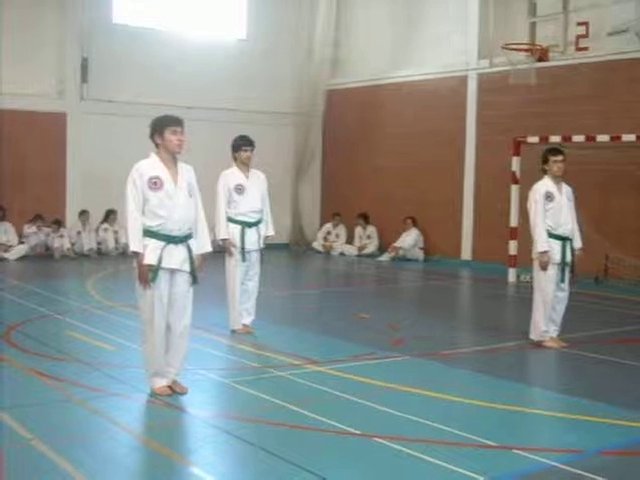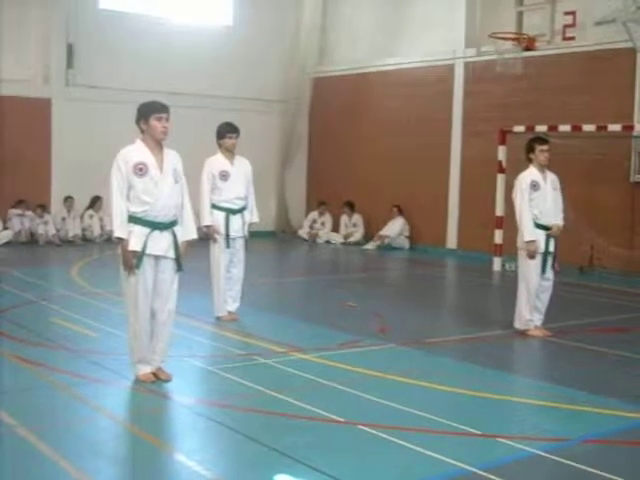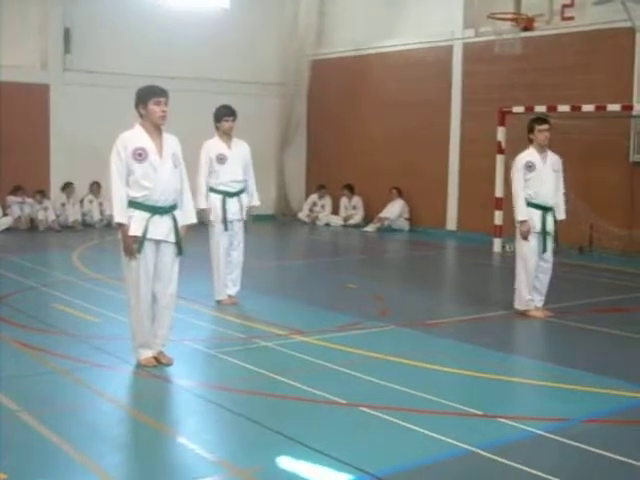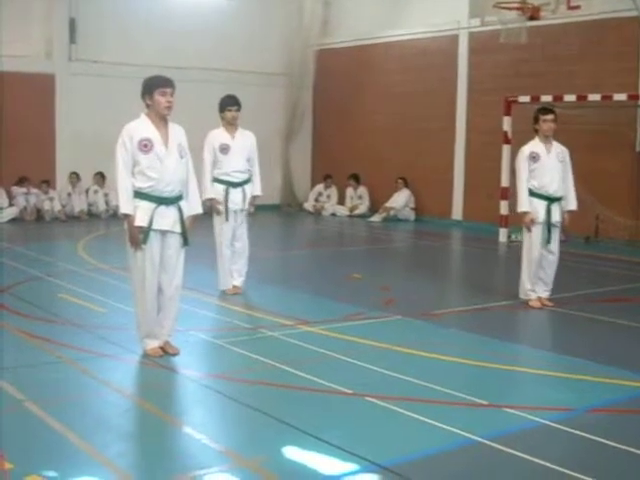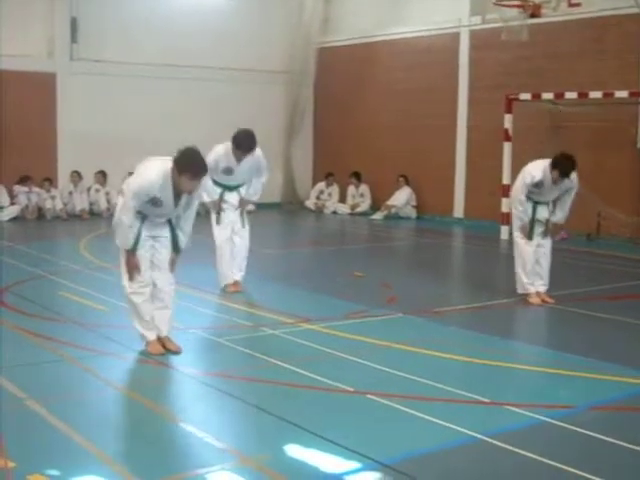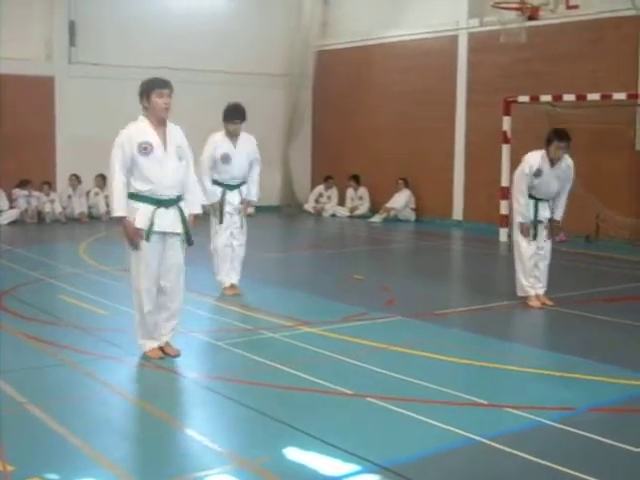
dt=0.7s
person 1, frame 1
left shoulder: (188, 171)
right shoulder: (142, 170)
left elbow: (197, 212)
right elbow: (134, 214)
left wrist: (199, 252)
right wrist: (140, 257)
left hip: (183, 252)
right hip: (155, 252)
left knee: (181, 318)
right knee: (156, 318)
left ankle: (172, 375)
right ankle: (158, 377)
person 1, frame 2
left shoulder: (174, 158)
right shoulder: (127, 156)
left elbow: (183, 199)
right elbow: (119, 200)
left wrist: (185, 238)
right wrist: (124, 242)
left hip: (168, 239)
right hip: (140, 238)
left knee: (165, 305)
right knee: (140, 304)
left ankle: (156, 361)
right ankle: (142, 364)
person 1, frame 3
left shoulder: (173, 142)
right shoulder: (126, 141)
left elbow: (182, 183)
right elbow: (118, 185)
left wrist: (185, 223)
right wrist: (124, 227)
left hip: (169, 223)
right hip: (140, 223)
left knee: (166, 289)
right knee: (141, 290)
left ankle: (158, 345)
right ankle: (144, 348)
person 1, frame 4
left shoulder: (179, 132)
right shoulder: (132, 131)
left elbow: (188, 174)
right elbow: (124, 176)
left wrist: (190, 214)
right wrist: (130, 218)
left hip: (175, 213)
right hip: (145, 214)
left knee: (172, 280)
right knee: (147, 281)
left ankle: (164, 336)
right ankle: (150, 339)
person 1, frame 5
left shoulder: (193, 187)
right shoulder: (148, 179)
left elbow: (186, 219)
right elbow: (125, 216)
left wrist: (176, 251)
right wrist: (130, 253)
left hip: (164, 224)
right hip: (137, 222)
left knee: (165, 280)
right knee: (139, 282)
left ankle: (163, 332)
right ankle: (151, 335)
person 1, frame 6
left shoulder: (177, 133)
right shoulder: (130, 134)
left elbow: (189, 174)
right elbow: (118, 176)
left wrist: (192, 213)
right wrist: (124, 219)
left hip: (174, 215)
right hip: (144, 216)
left knee: (173, 282)
right knee: (146, 283)
left ankle: (165, 337)
right ankle: (149, 341)
person 2, frame 1
left shoulder: (260, 177)
right shoulder: (227, 176)
left elbow: (265, 206)
right elbow: (221, 208)
left wrist: (267, 232)
right wrist: (224, 237)
left hip: (255, 233)
right hip: (236, 232)
left knee: (252, 279)
right knee: (236, 279)
left ankle: (247, 320)
right ankle: (237, 323)
person 2, frame 2
left shoulder: (245, 164)
right shoulder: (211, 163)
left elbow: (250, 192)
right elbow: (205, 194)
left wrist: (251, 219)
right wrist: (208, 223)
left hip: (239, 219)
right hip: (220, 218)
left knee: (237, 266)
right knee: (220, 265)
left ankle: (232, 307)
right ankle: (222, 309)
person 2, frame 3
left shoulder: (243, 147)
right shoulder: (209, 146)
left elbow: (249, 176)
right elbow: (203, 177)
left wrist: (253, 202)
right wrist: (203, 206)
left hip: (238, 202)
right hip: (218, 202)
left knee: (237, 249)
right knee: (220, 250)
left ankle: (232, 291)
right ankle: (222, 293)
person 2, frame 4
left shoulder: (249, 137)
right shoulder: (213, 136)
left elbow: (254, 167)
right elbow: (207, 168)
left wrist: (254, 194)
right wrist: (210, 197)
left hip: (243, 192)
right hip: (222, 192)
left knee: (241, 240)
right knee: (224, 240)
left ankle: (238, 281)
right ankle: (226, 282)
person 2, frame 5
left shoulder: (257, 154)
right shoulder: (219, 153)
left elbow: (261, 176)
left wrist: (249, 197)
right wrist: (213, 199)
left hip: (240, 196)
right hip: (220, 195)
left knee: (241, 236)
right knee: (222, 237)
left ankle: (236, 277)
right ankle: (228, 279)
person 2, frame 6
left shoulder: (250, 141)
right shoulder: (214, 141)
left elbow: (255, 170)
right elbow: (204, 172)
left wrist: (250, 198)
right wrist: (212, 200)
left hip: (239, 195)
right hip: (219, 195)
left knee: (238, 240)
right knee: (221, 240)
left ankle: (234, 280)
right ankle: (226, 282)
person 3, frame 1
left shoulder: (567, 190)
right shoulder: (539, 189)
left elbow: (572, 220)
right elbow: (537, 221)
left wrist: (577, 244)
right wrist: (542, 250)
left hip: (564, 247)
right hip: (548, 246)
left knee: (561, 292)
right knee: (545, 292)
left ankle: (552, 333)
right ankle: (542, 334)
person 3, frame 2
left shoulder: (553, 179)
right shoulder: (525, 178)
left elbow: (558, 207)
right elbow: (523, 211)
left wrist: (558, 225)
right wrist: (530, 239)
left hip: (549, 237)
right hip: (533, 236)
left knee: (546, 281)
right knee: (530, 281)
left ankle: (536, 322)
right ankle: (526, 323)
person 3, frame 3
left shoulder: (555, 160)
right shoulder: (523, 159)
left elbow: (559, 190)
right elbow: (518, 191)
left wrist: (558, 217)
right wrist: (523, 220)
left hip: (548, 217)
right hip: (530, 216)
left knee: (545, 262)
right knee: (529, 261)
left ankle: (538, 303)
right ankle: (527, 304)
person 3, frame 4
left shoulder: (562, 151)
right shoulder: (527, 150)
left elbow: (568, 181)
right elbow: (522, 182)
left wrist: (567, 209)
right wrist: (525, 211)
left hip: (555, 207)
right hip: (536, 206)
left knee: (551, 252)
right knee: (533, 251)
left ankle: (543, 292)
right ankle: (530, 293)
person 3, frame 5
left shoulder: (572, 179)
right shoulder: (532, 172)
left elbow: (565, 202)
right elbow: (517, 198)
left wrist: (554, 222)
right wrist: (524, 223)
left hip: (544, 209)
right hip: (524, 207)
left knee: (544, 248)
right knee: (525, 248)
left ankle: (540, 288)
right ankle: (530, 289)
person 3, frame 6
left shoulder: (568, 165)
right shoulder: (530, 161)
left elbow: (563, 194)
right elbow: (519, 191)
left wrist: (556, 219)
right wrist: (523, 220)
left hip: (545, 208)
right hip: (526, 206)
left knee: (543, 251)
right knee: (526, 250)
left ankle: (540, 291)
right ankle: (529, 292)
